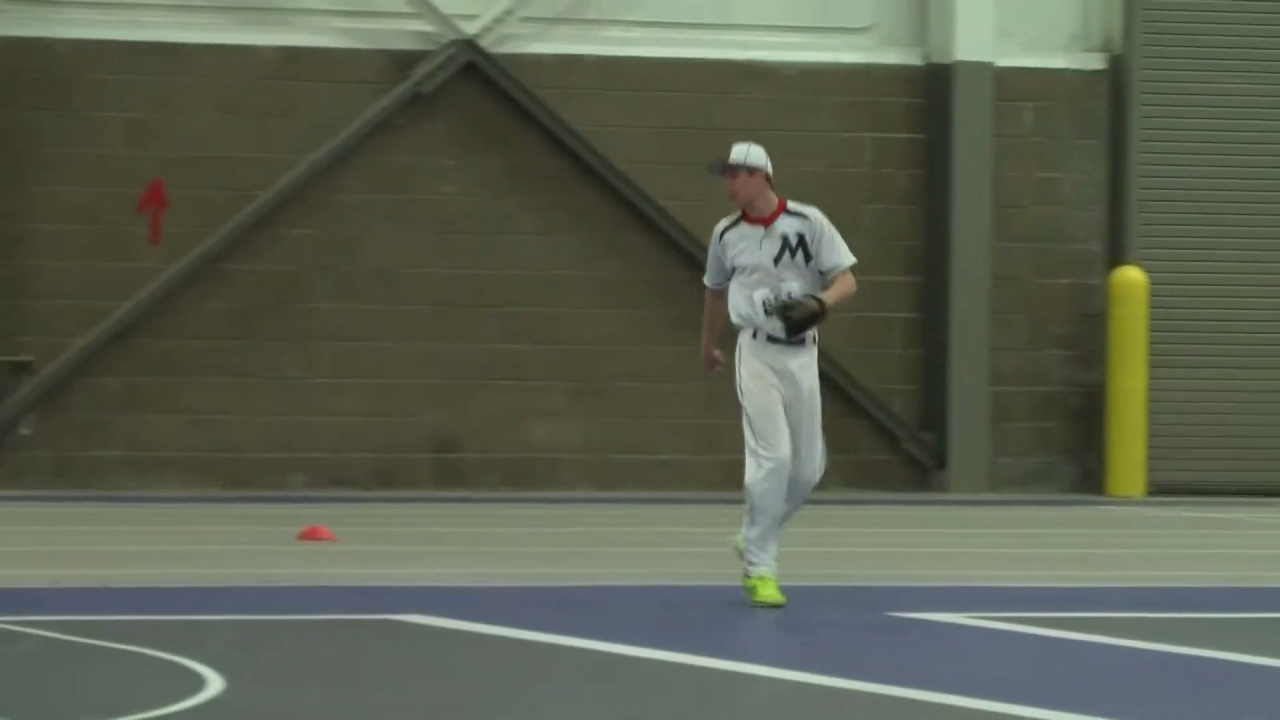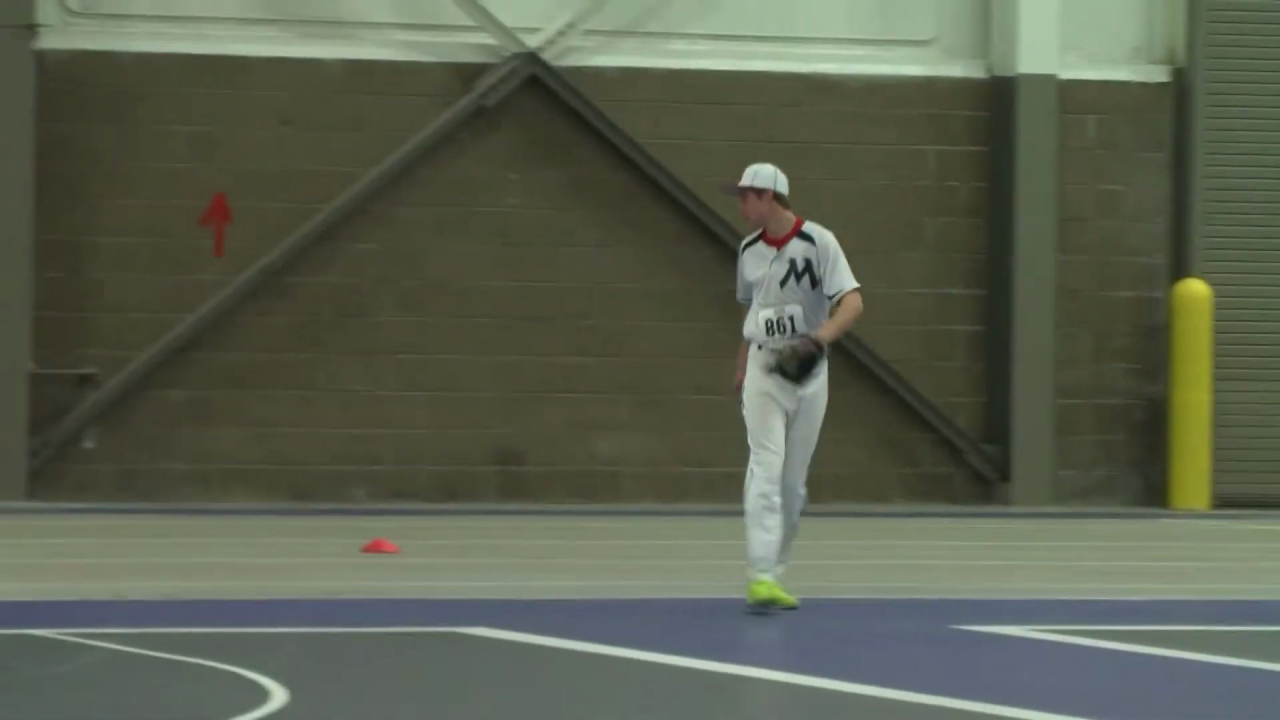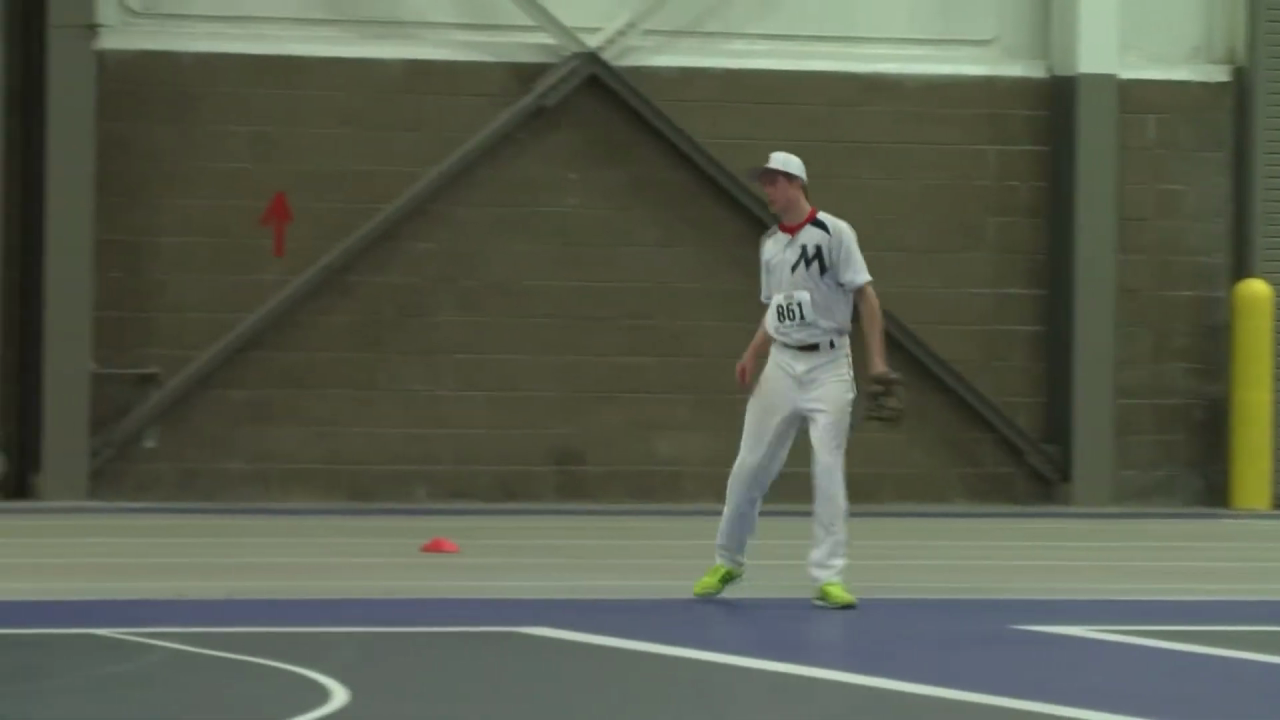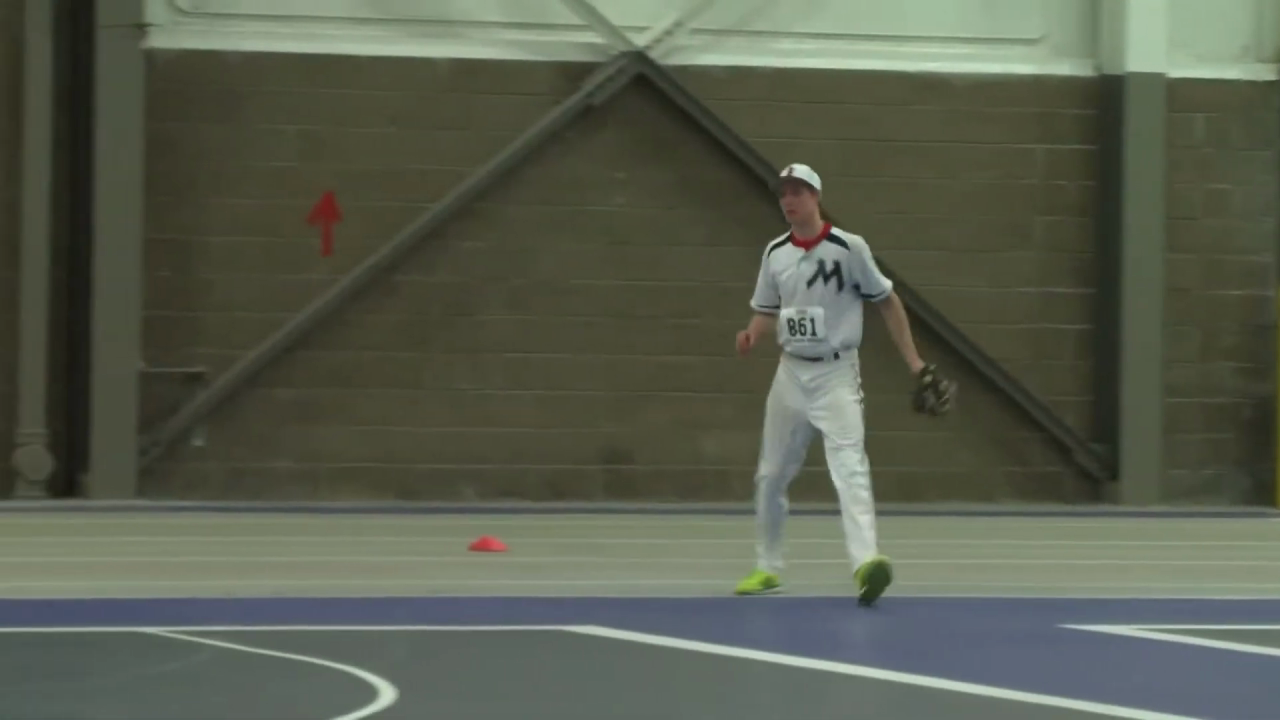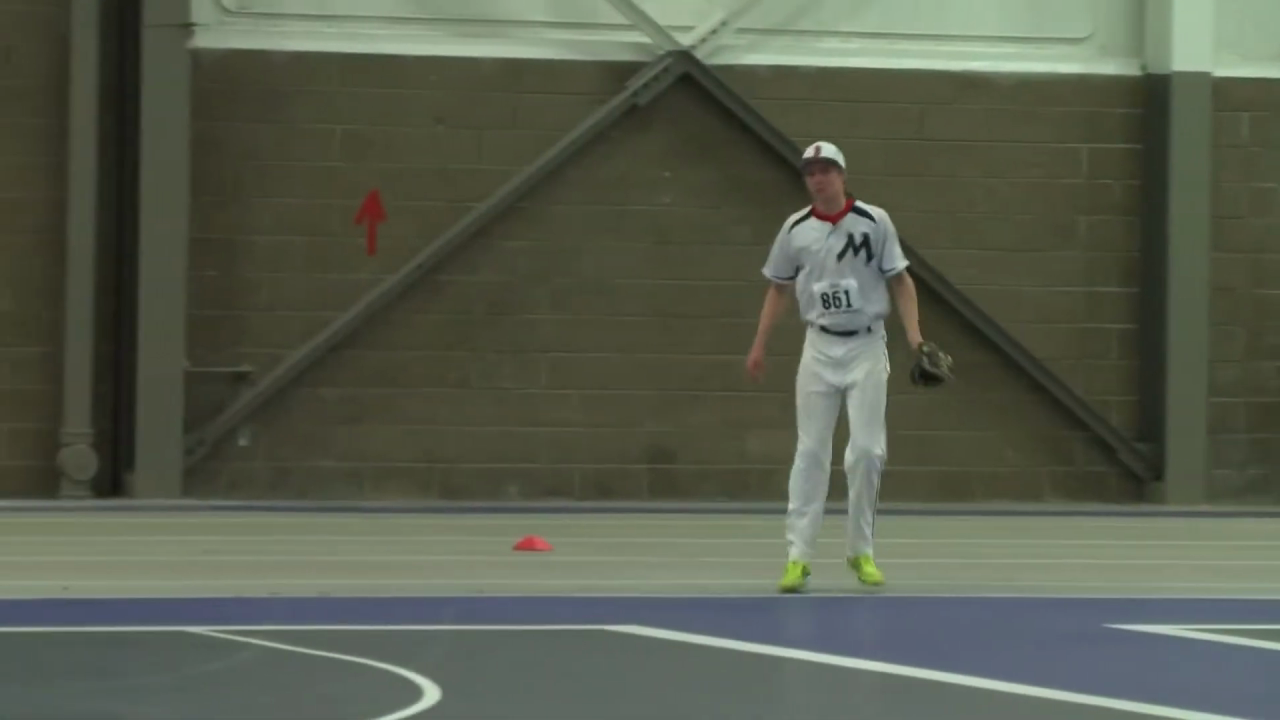
dt=0.2s
person 1, frame 1
left shoulder: (809, 221)
right shoulder: (726, 233)
left elbow: (846, 279)
right elbow: (716, 292)
left wrist: (820, 301)
right wrist: (707, 346)
left hip: (803, 353)
right hip: (757, 354)
left knee: (808, 466)
right knee: (771, 459)
left ankle: (751, 542)
right ankle: (760, 571)
person 1, frame 2
left shoulder: (818, 241)
right shoulder: (749, 250)
left elbow: (852, 302)
left wrist: (822, 337)
right wrist: (742, 362)
left hip: (811, 372)
right hip: (765, 369)
left knee: (792, 479)
right knee: (766, 468)
left ankle: (773, 572)
right ankle: (762, 576)
person 1, frame 3
left shoulder: (833, 232)
right shoulder: (769, 242)
left elbow: (866, 297)
left wrist: (877, 361)
right wrist: (751, 355)
left hip: (828, 365)
right hip: (780, 364)
left knee: (828, 471)
right knee: (751, 466)
left ankle: (828, 577)
right ankle: (727, 562)
person 1, frame 4
left shoulder: (848, 247)
right shoulder: (775, 253)
left elbow: (887, 301)
right elbow: (766, 313)
left wrist: (913, 361)
right wrist: (751, 334)
left hip: (836, 373)
right hip: (791, 373)
left knee: (850, 466)
right knee: (772, 473)
left ankle: (866, 562)
right ankle: (767, 566)
person 1, frame 5
left shoulder: (874, 220)
right shoulder: (795, 227)
left elbow: (899, 280)
right elbow: (779, 286)
left wrist: (914, 336)
right wrist: (759, 343)
left hip: (867, 347)
right hip: (819, 347)
left knee: (866, 447)
right knee: (811, 451)
left ankle: (860, 550)
right ankle: (799, 556)
